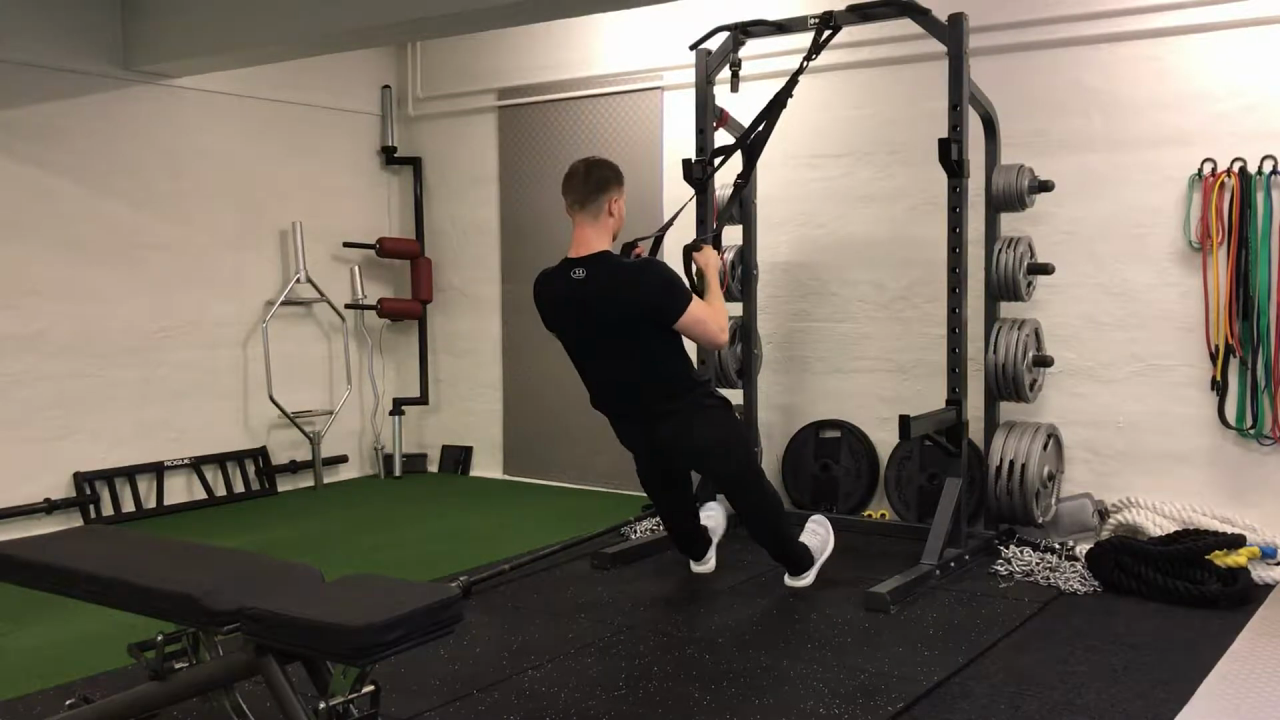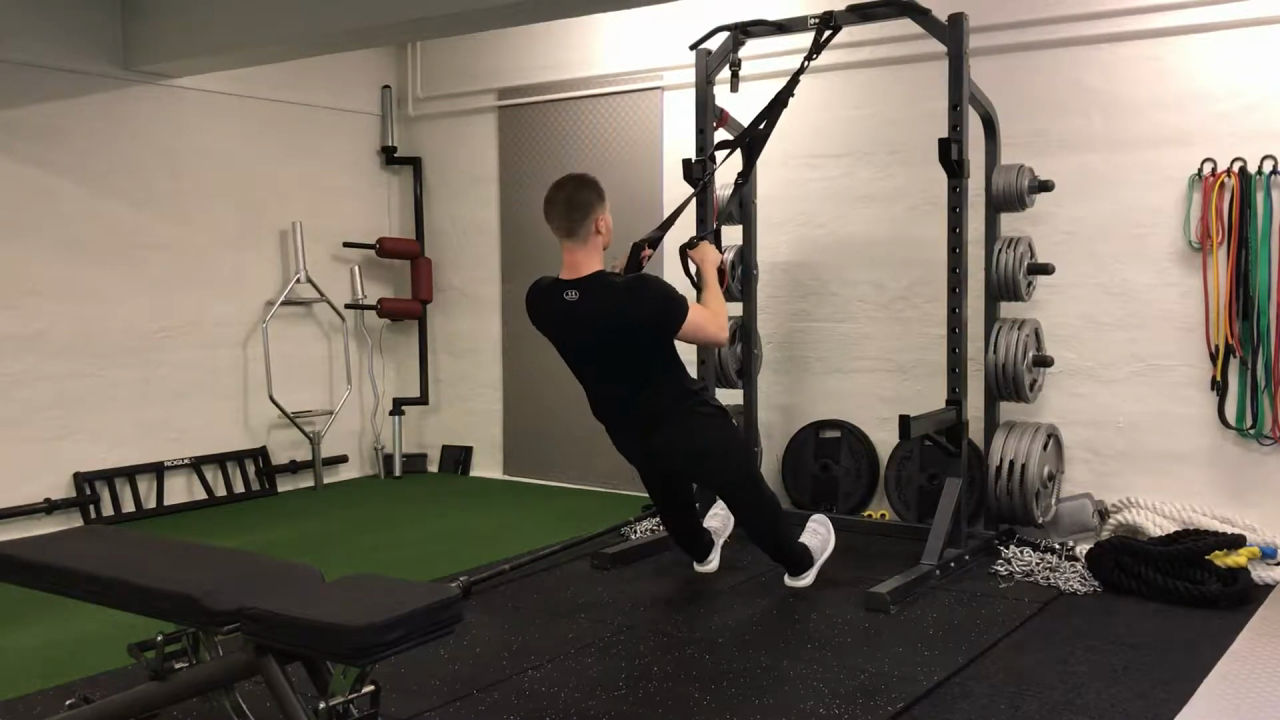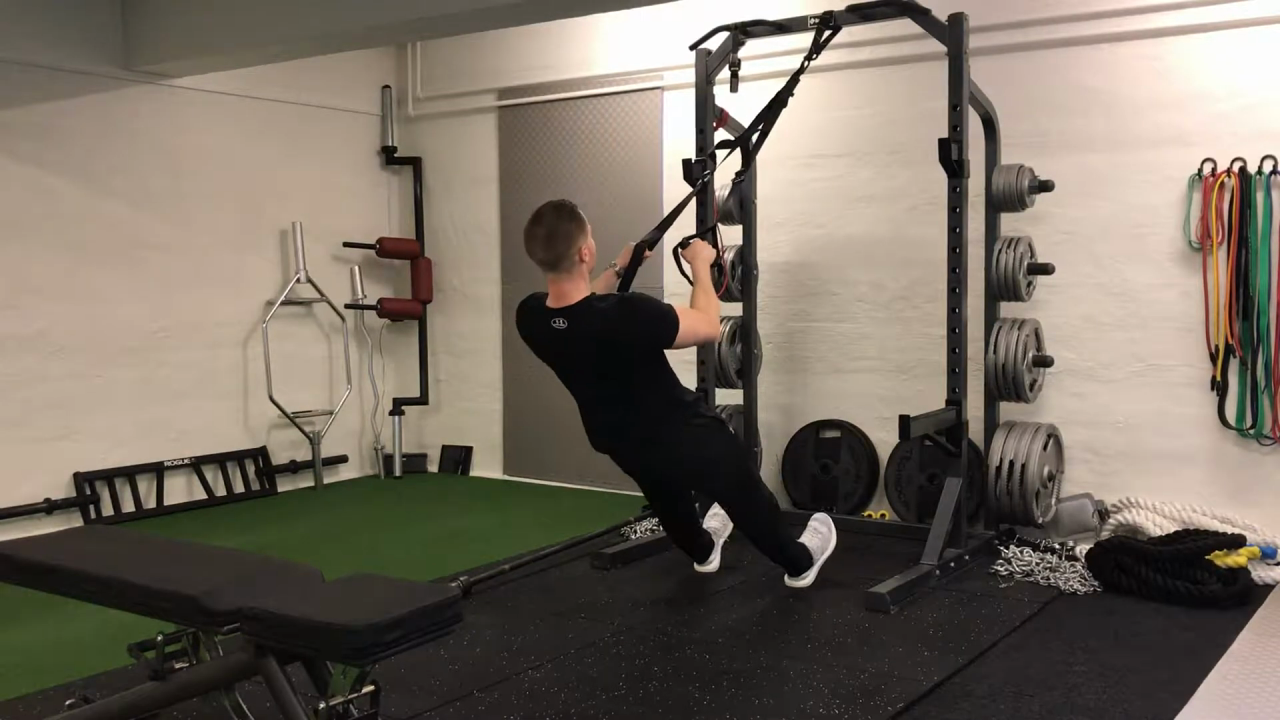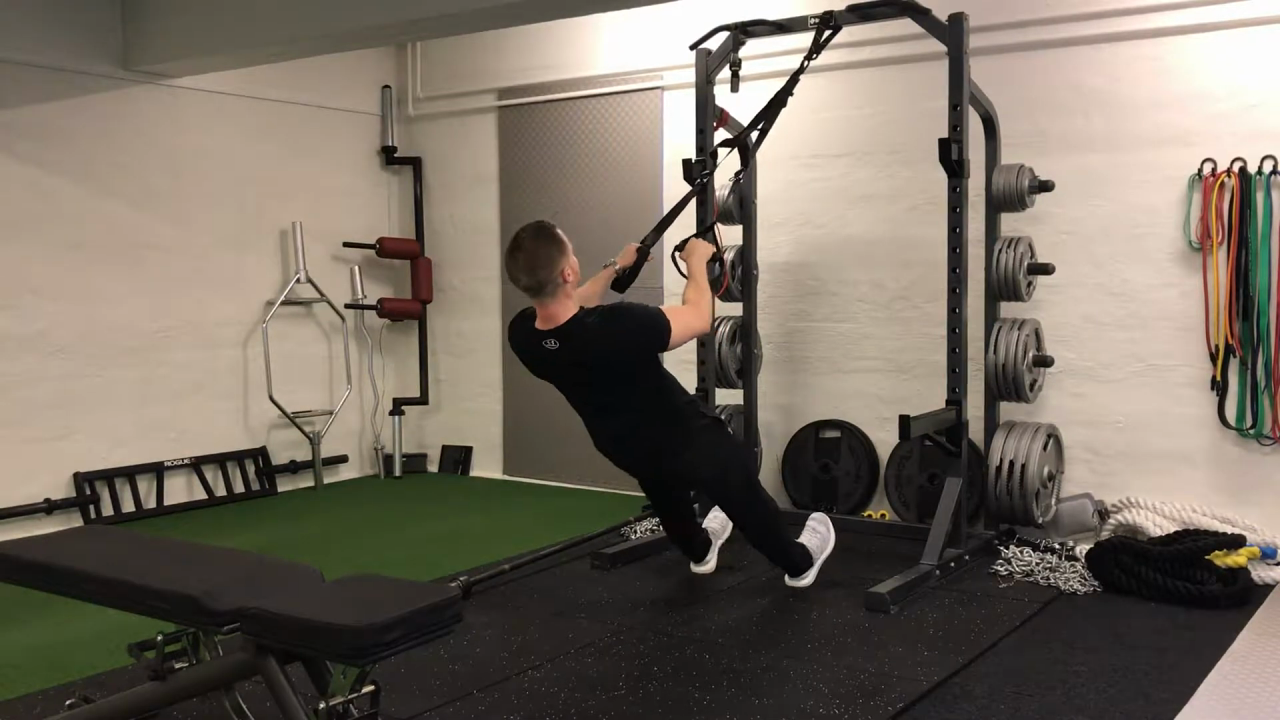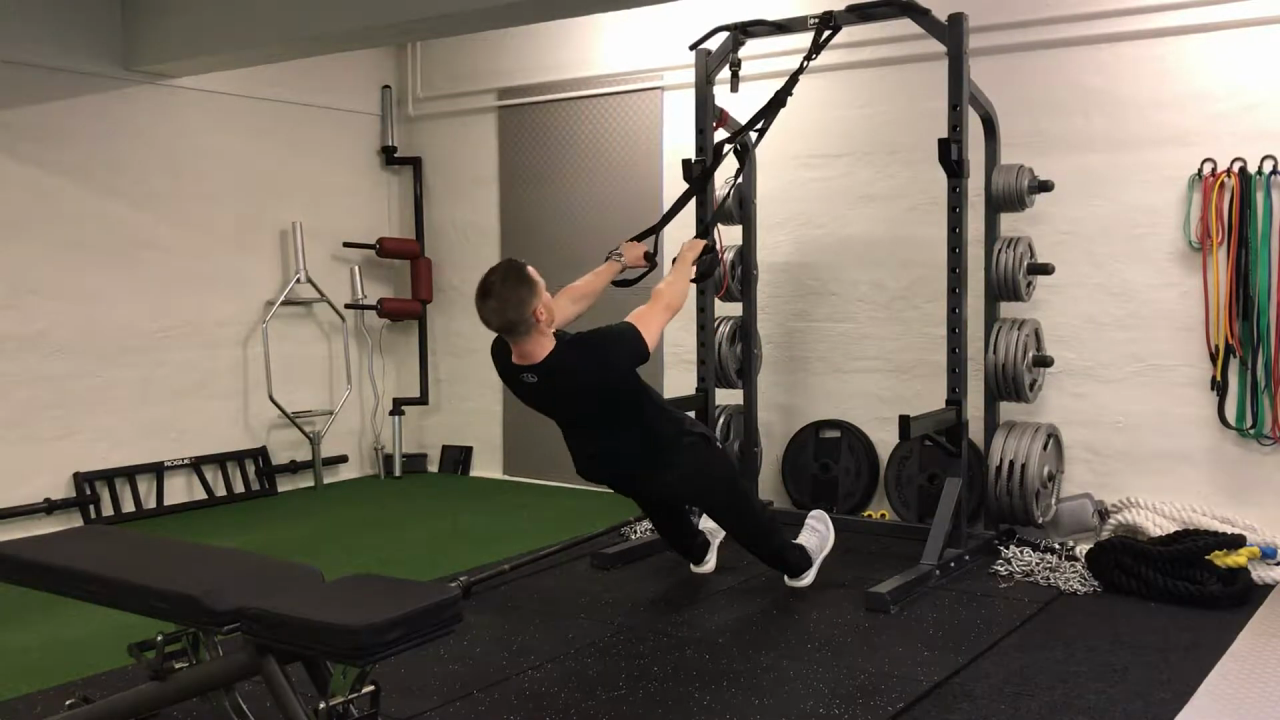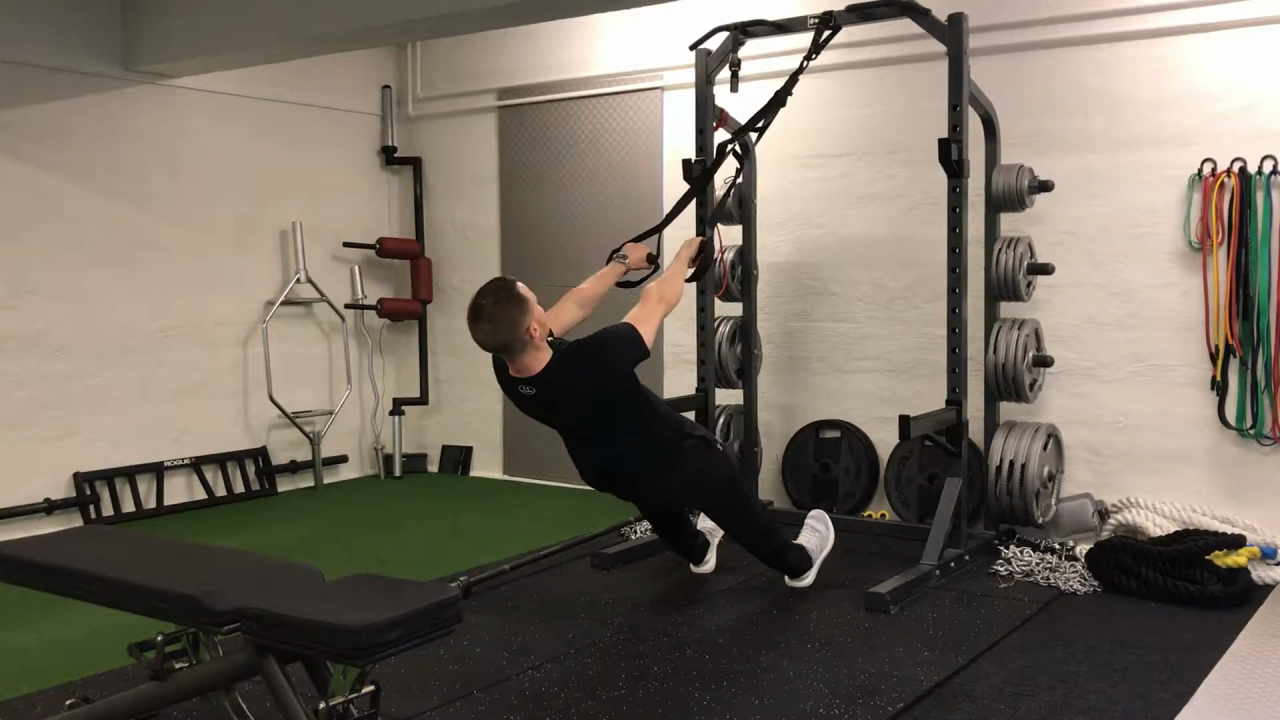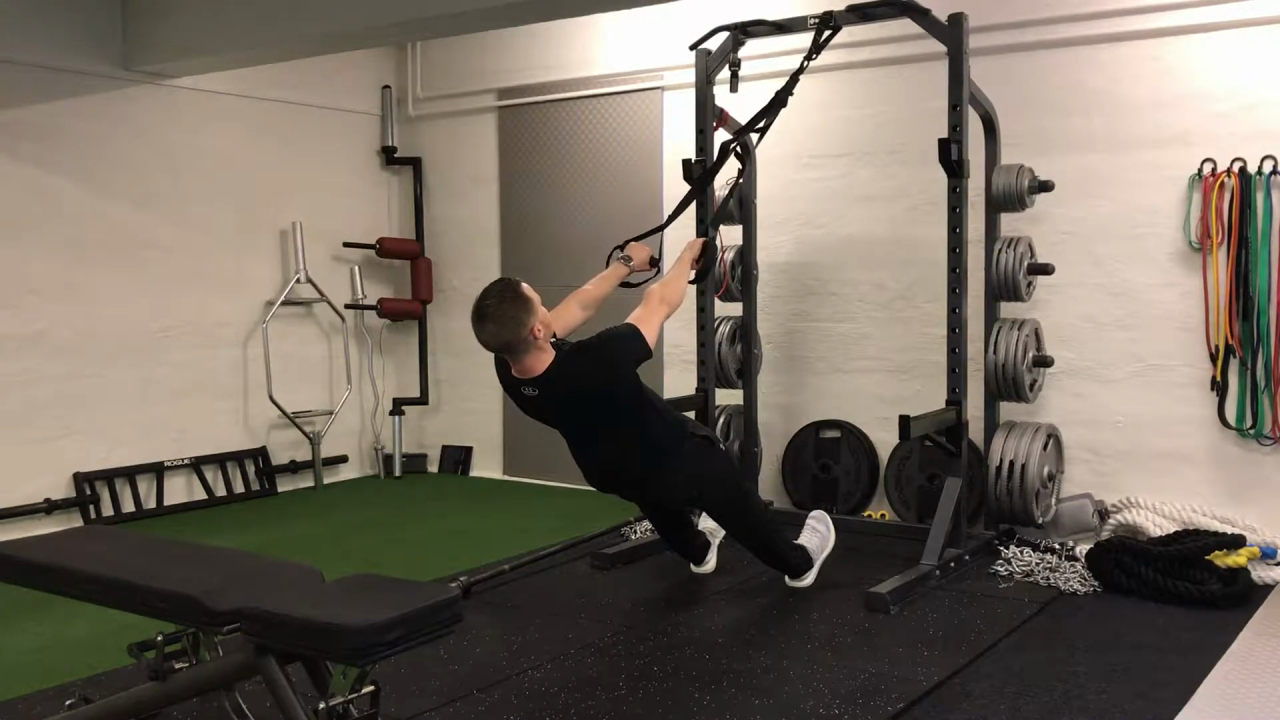
dt=0.4s
person 1, frame 1
left shoulder: (548, 289)
right shoulder: (645, 277)
right elbow: (717, 334)
right wrist: (711, 272)
left hip: (632, 424)
right hip: (691, 417)
left knee: (666, 484)
right knee: (747, 489)
left ankle: (699, 548)
right ankle: (799, 562)
person 1, frame 2
left shoulder: (540, 302)
right shoulder: (640, 296)
right elbow: (717, 331)
left wrist: (622, 272)
right wrist: (708, 268)
left hip: (629, 433)
right hip: (690, 428)
left knee: (668, 481)
right knee: (745, 491)
left ankle: (702, 548)
right ankle: (800, 561)
person 1, frame 3
left shoulder: (530, 319)
right shoulder: (629, 316)
right elbow: (708, 327)
left wrist: (617, 270)
right wrist: (700, 265)
left hip: (622, 444)
right hip: (685, 438)
left knee: (668, 483)
right knee: (744, 495)
left ankle: (702, 549)
right ankle: (800, 562)
person 1, frame 4
left shoulder: (521, 336)
right shoulder: (619, 327)
right elbow: (699, 318)
left wrist: (615, 267)
right wrist: (697, 261)
left hip: (625, 447)
right hip: (687, 441)
left knee: (664, 485)
right knee: (742, 494)
left ankle: (700, 550)
right ankle: (799, 562)
person 1, frame 5
left shoulder: (504, 359)
right shoulder: (595, 358)
left elbow: (571, 301)
right elbow: (663, 305)
left wrist: (619, 260)
right wrist: (687, 257)
left hip: (611, 467)
right hip: (675, 459)
right knee: (735, 505)
left ankle: (698, 551)
right ankle: (798, 563)
person 1, frame 6
left shoulder: (506, 371)
right shoulder: (592, 366)
left elbow: (576, 305)
right elbow: (656, 302)
left wrist: (623, 262)
right wrist: (685, 254)
left hip: (612, 474)
right hip: (678, 463)
right knee: (735, 507)
left ankle: (698, 551)
right ankle: (798, 564)
person 1, frame 7
left shoulder: (507, 372)
right shoulder: (596, 366)
left elbow: (579, 306)
right elbow: (658, 303)
left wrist: (626, 263)
right wrist: (687, 255)
left hip: (614, 473)
right hip: (680, 463)
right knee: (736, 506)
left ankle: (698, 551)
right ankle: (798, 563)
